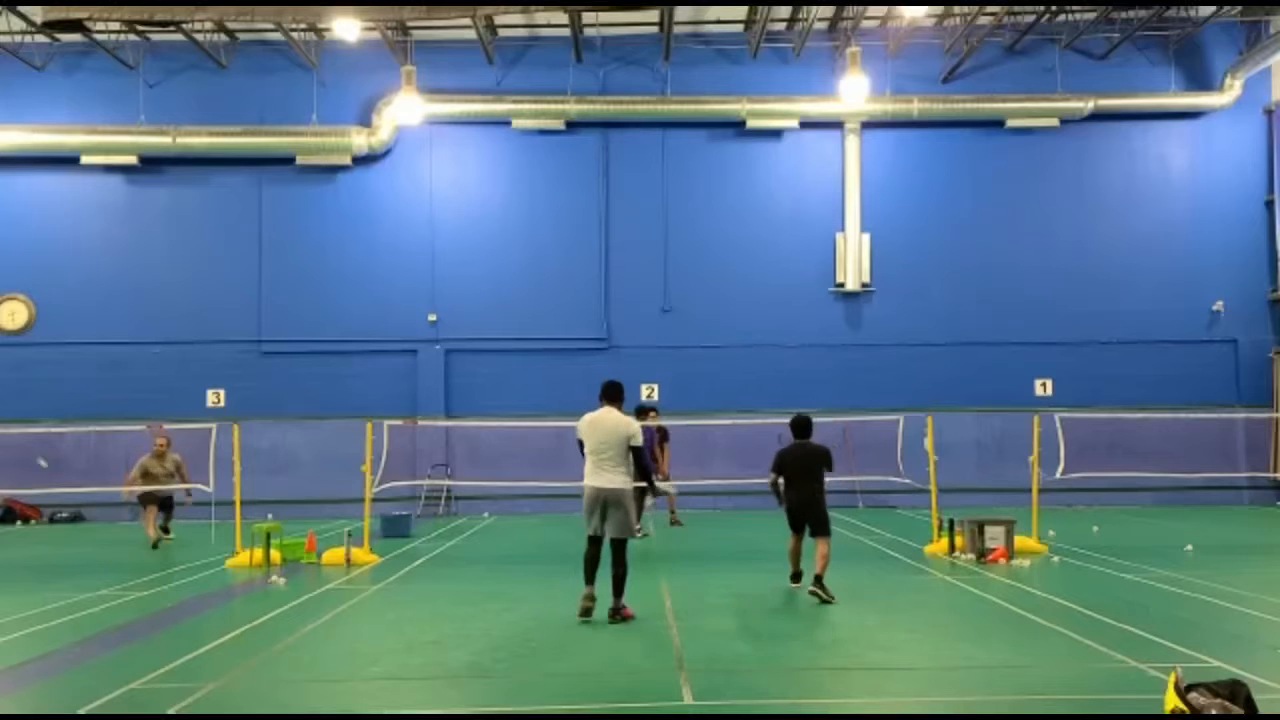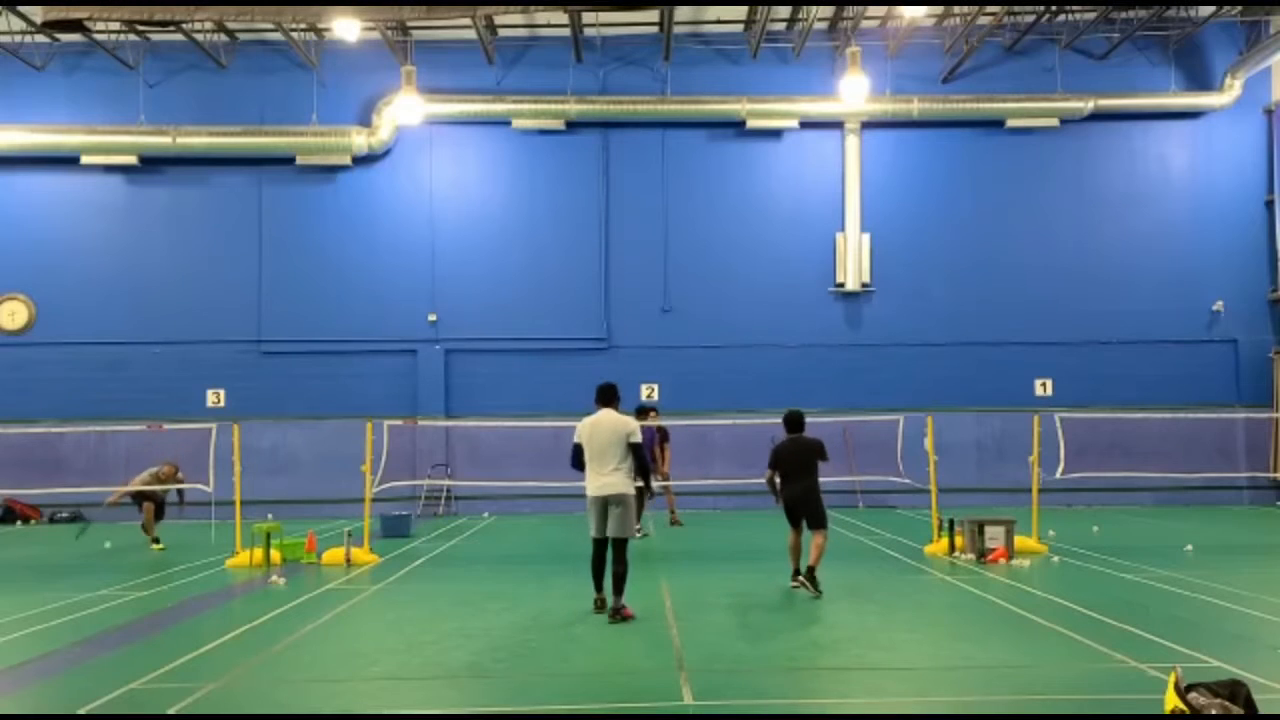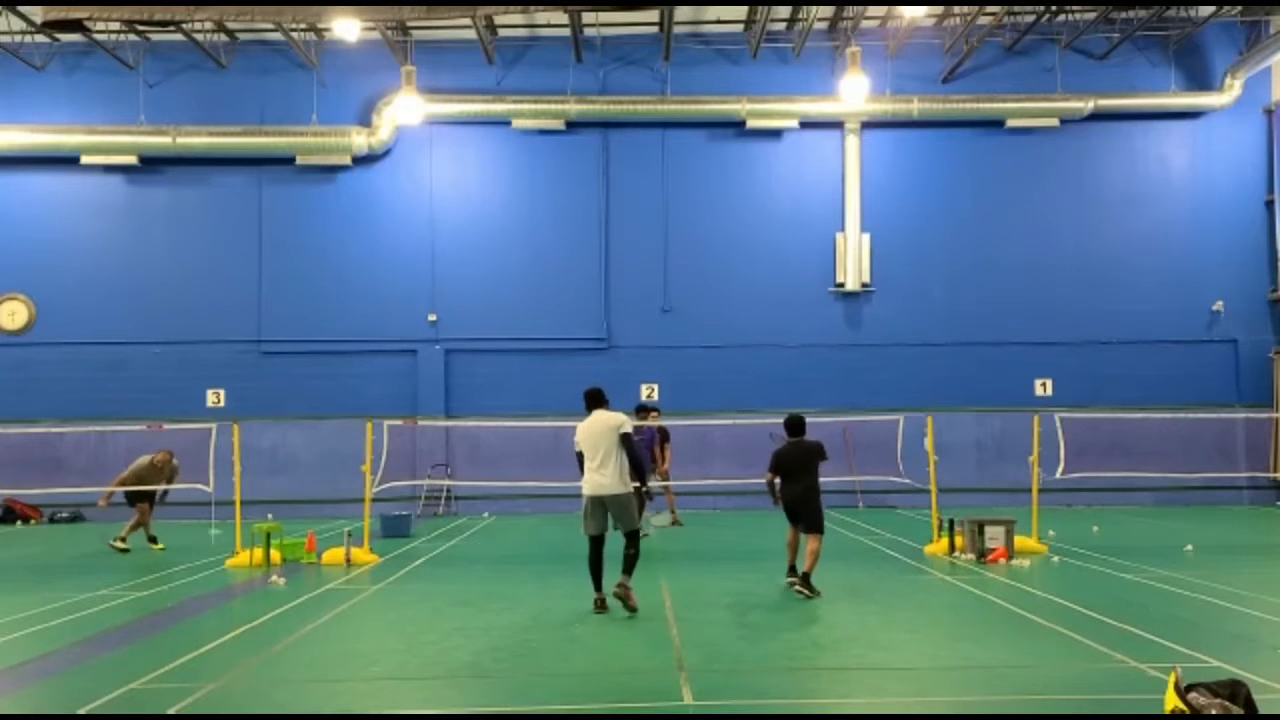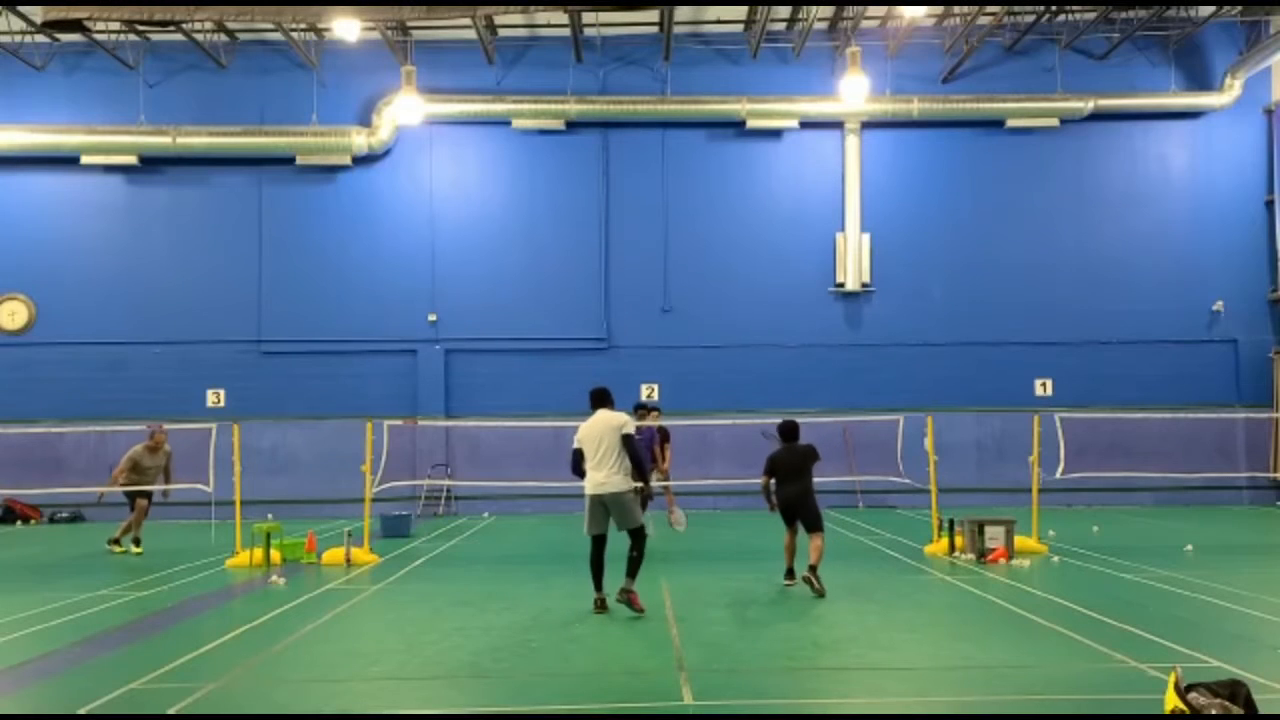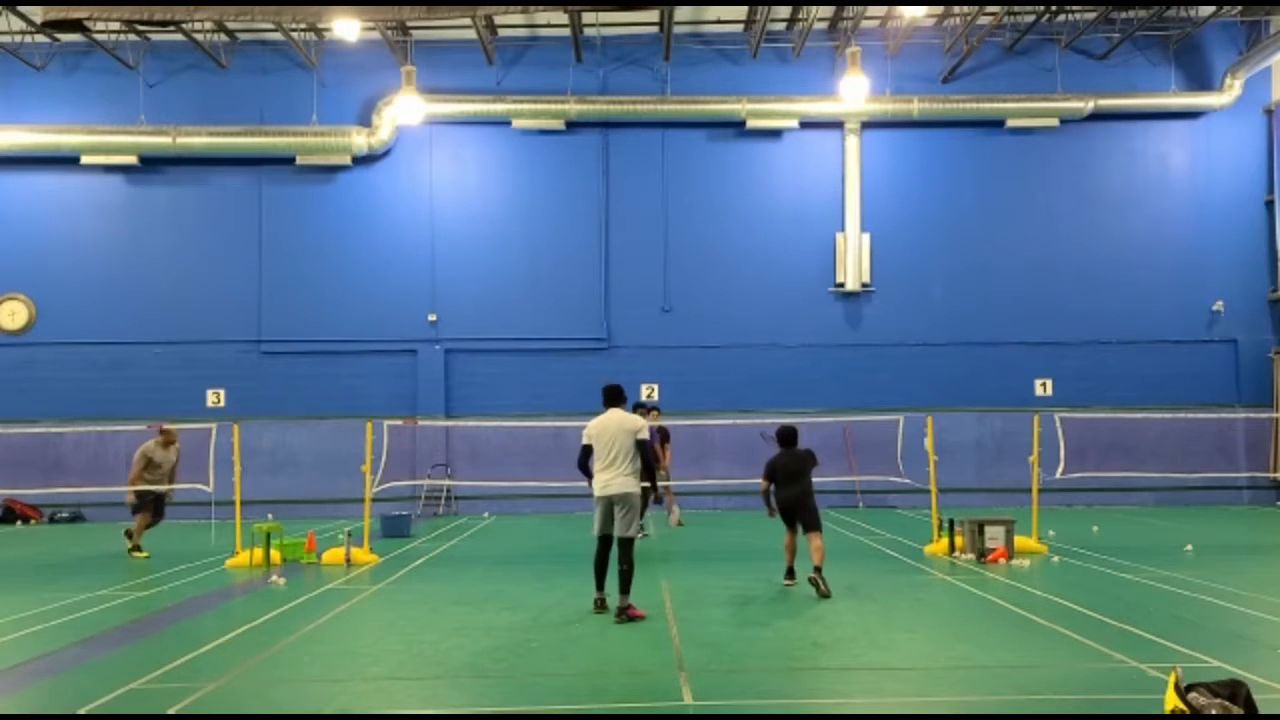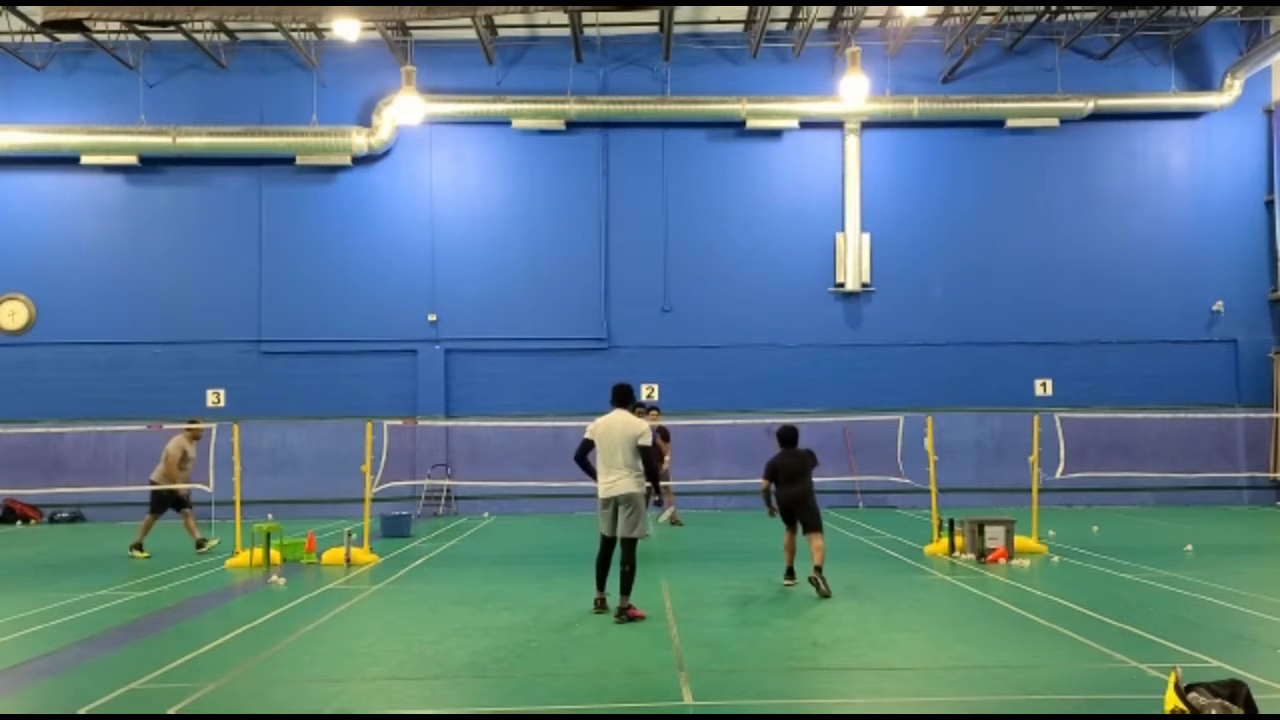
dt=0.3s
person 1, frame 1
left shoulder: (585, 421)
right shoulder: (630, 425)
right elbow: (640, 463)
right wrist: (651, 485)
left hip: (592, 488)
right hip: (620, 489)
left knee: (593, 543)
right knee: (618, 548)
left ankle: (589, 594)
right ankle: (617, 607)
person 1, frame 2
left shoulder: (583, 425)
right shoulder: (629, 424)
left elbow: (575, 462)
right elbow: (640, 460)
right wrist: (647, 484)
left hip: (595, 491)
right hip: (621, 491)
left knee: (598, 546)
right knee: (619, 549)
left ankle: (599, 598)
right ankle: (617, 606)
person 1, frame 3
left shoulder: (580, 429)
right shoulder: (619, 419)
right elbow: (632, 453)
right wrist: (643, 482)
left hip: (590, 491)
right hip: (618, 489)
left knee: (595, 544)
right knee: (632, 536)
left ankle: (599, 598)
right ankle: (623, 584)
person 1, frame 4
left shoulder: (583, 428)
right shoulder: (622, 419)
left elbow: (575, 467)
right elbow: (634, 453)
right wrist: (645, 482)
left hip: (593, 490)
right hip: (619, 487)
left knee: (597, 544)
right knee: (638, 536)
left ankle: (599, 598)
right ankle: (627, 589)
person 1, frame 5
left shoulder: (592, 425)
right shoulder: (637, 422)
left elbow: (582, 462)
right elbow: (647, 459)
left hip: (601, 490)
right hip: (627, 489)
left knee: (603, 544)
right knee: (625, 546)
left ankle: (600, 598)
right ankle: (624, 606)
person 1, frame 6
left shoulder: (597, 425)
right shoulder: (640, 426)
left elbow: (579, 456)
right elbow: (649, 463)
right wrist: (656, 489)
left hip: (606, 491)
right hip: (631, 490)
left knee: (606, 544)
right knee: (628, 547)
left ankle: (600, 598)
right ankle: (624, 607)
person 2, frame 1
left shoulder: (783, 454)
right shoulder: (822, 451)
left elbow: (773, 481)
right elbow: (830, 469)
left wrist: (779, 497)
left hip: (793, 504)
right hip: (815, 503)
left knee: (796, 536)
right knee: (822, 542)
left ankle: (795, 575)
right ankle: (818, 582)
person 2, frame 2
left shoulder: (778, 449)
right shoulder: (815, 444)
left elbow: (769, 477)
right elbow: (824, 458)
left wrist: (776, 494)
left hip: (789, 497)
right hip: (810, 495)
left knee: (796, 531)
right knee: (819, 534)
left ankle: (796, 574)
right ankle: (809, 574)
person 2, frame 3
left shoulder: (779, 453)
right shoulder: (815, 447)
left elbow: (769, 479)
right elbow: (823, 458)
left wrist: (774, 495)
left hip: (788, 499)
right hip: (809, 498)
left knee: (794, 528)
right knee: (814, 538)
left ankle: (791, 571)
right ankle: (804, 580)
person 2, frame 4
left shoulder: (773, 457)
right shoulder: (808, 450)
left elbow: (765, 483)
right elbow: (816, 459)
left wrist: (770, 501)
left hip: (784, 500)
right hip: (804, 498)
left knee: (791, 531)
right knee: (816, 537)
left ankle: (789, 573)
right ankle: (812, 571)
person 2, frame 5
left shoulder: (773, 462)
right shoulder: (807, 455)
left elbow: (764, 488)
left wrist: (769, 506)
left hip: (783, 502)
right hip: (804, 499)
left knee: (791, 530)
right knee: (815, 537)
left ankle: (789, 573)
right ankle: (817, 572)
person 2, frame 6
left shoulder: (773, 462)
right shoulder: (807, 454)
left elbow: (765, 487)
left wrist: (769, 505)
left hip: (784, 501)
right hip: (805, 499)
left knee: (790, 530)
right knee: (816, 538)
left ankle: (789, 573)
right ankle: (817, 572)
